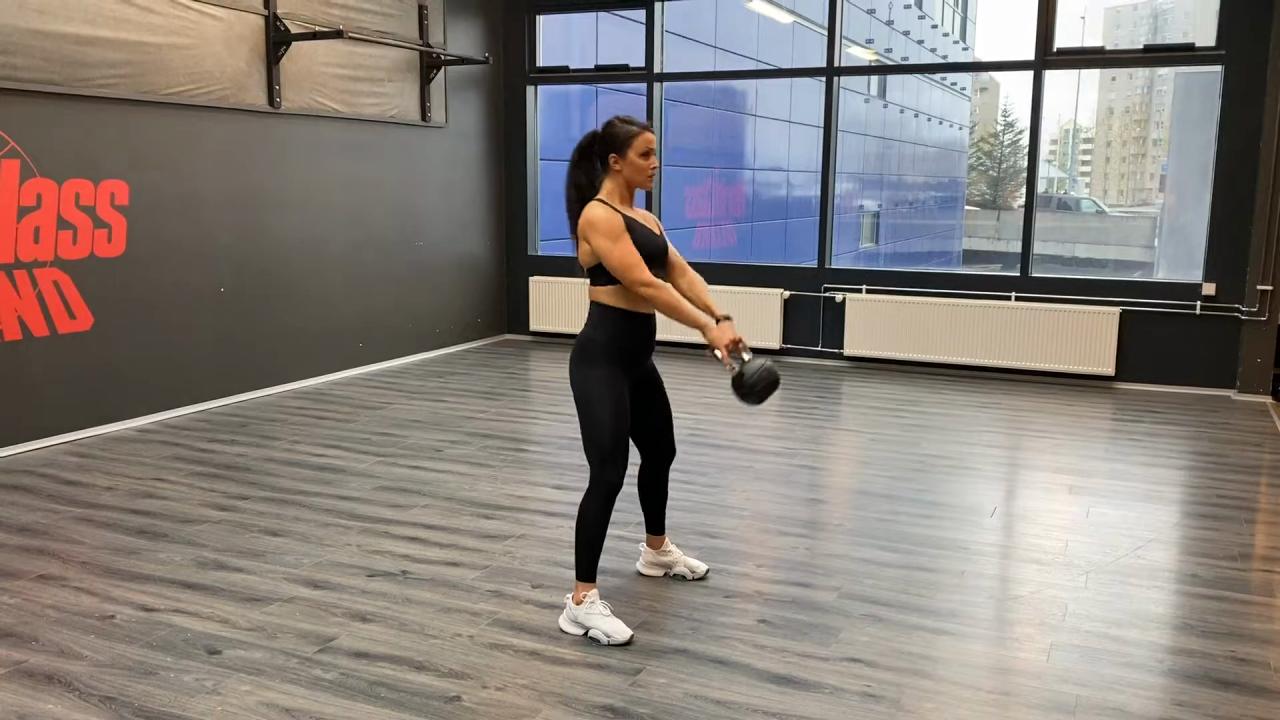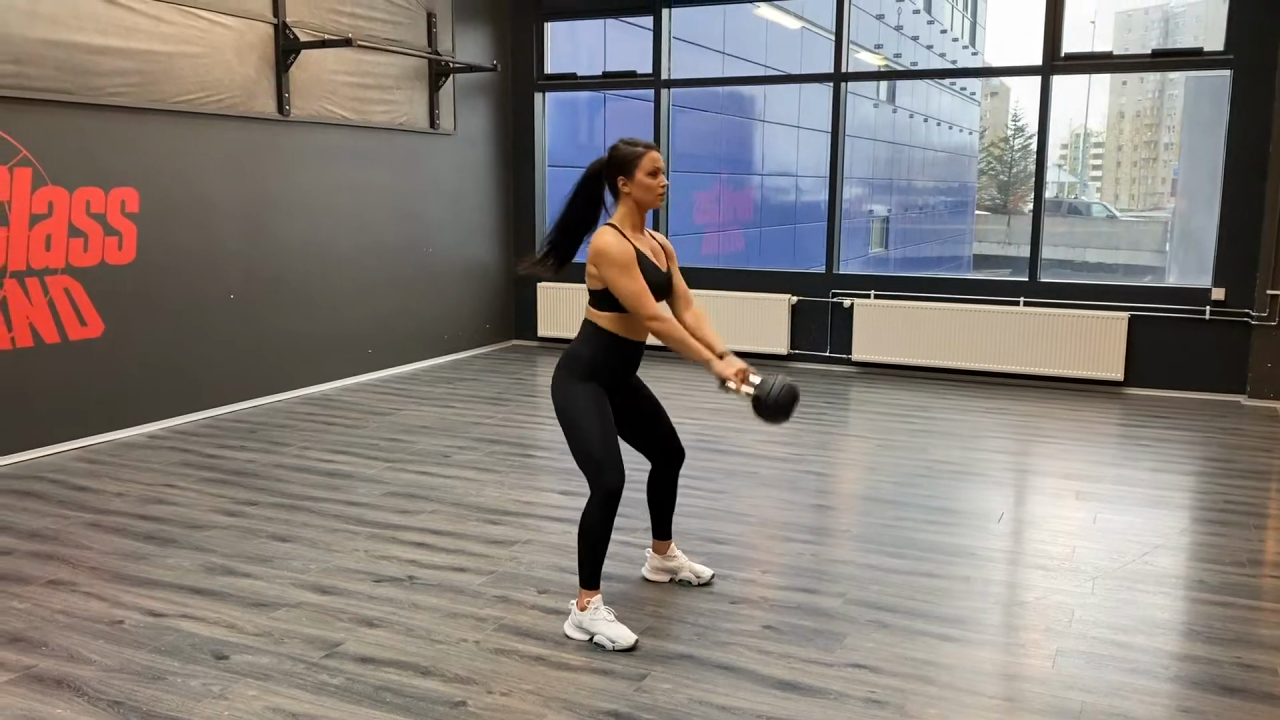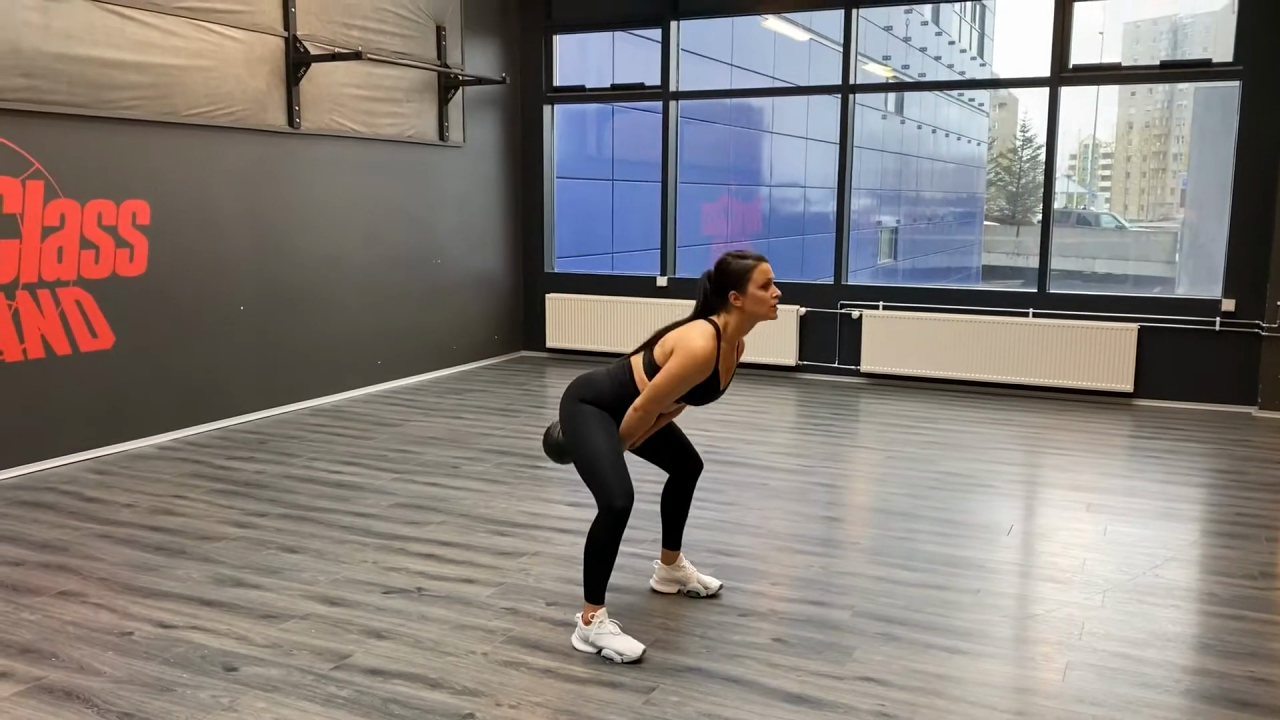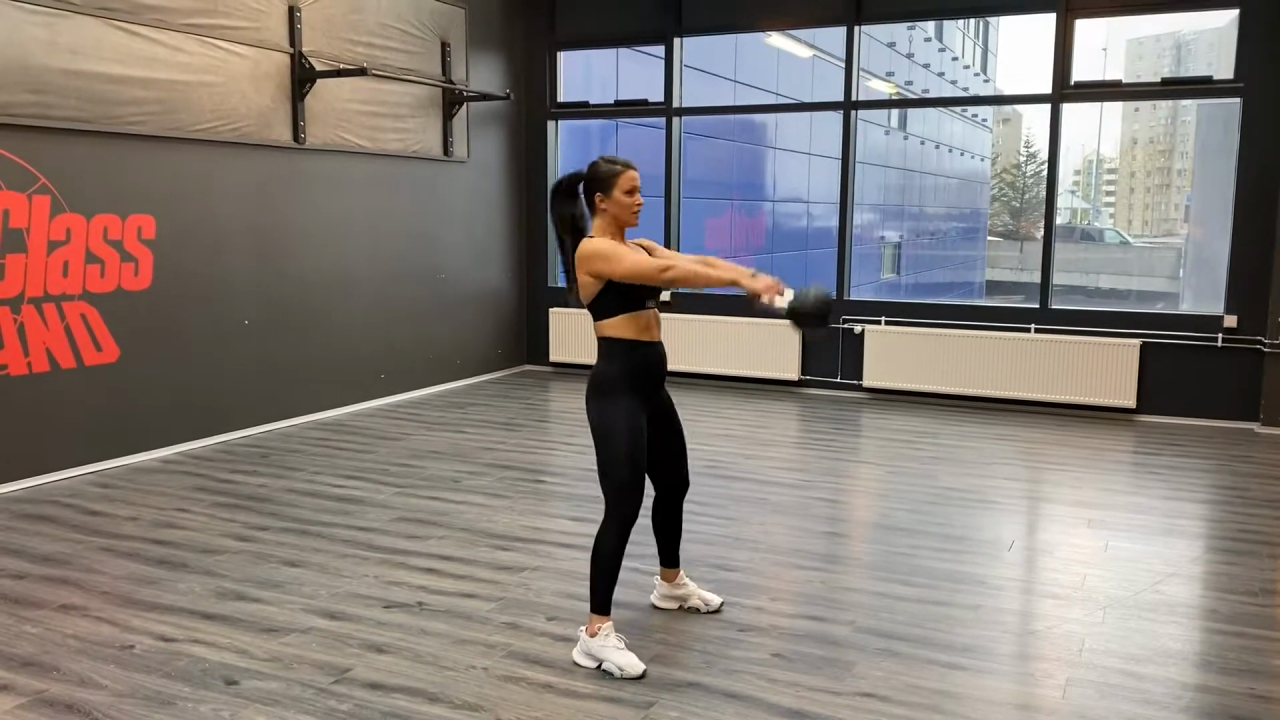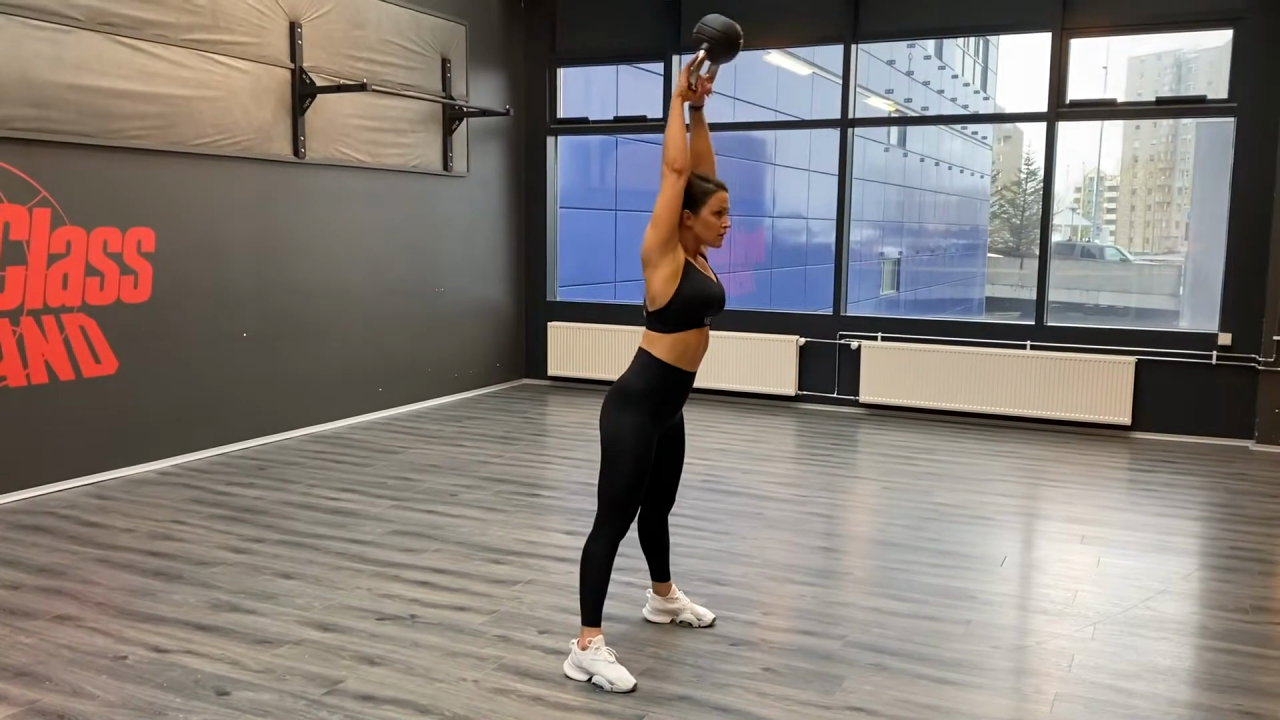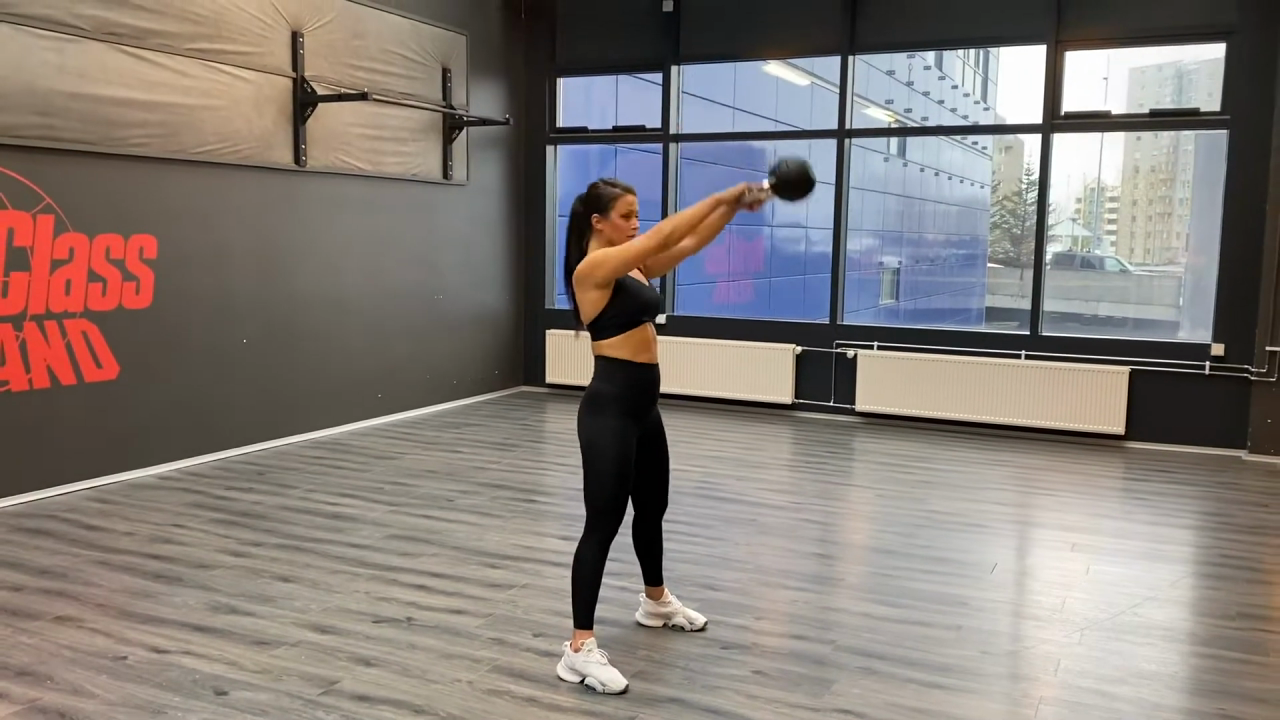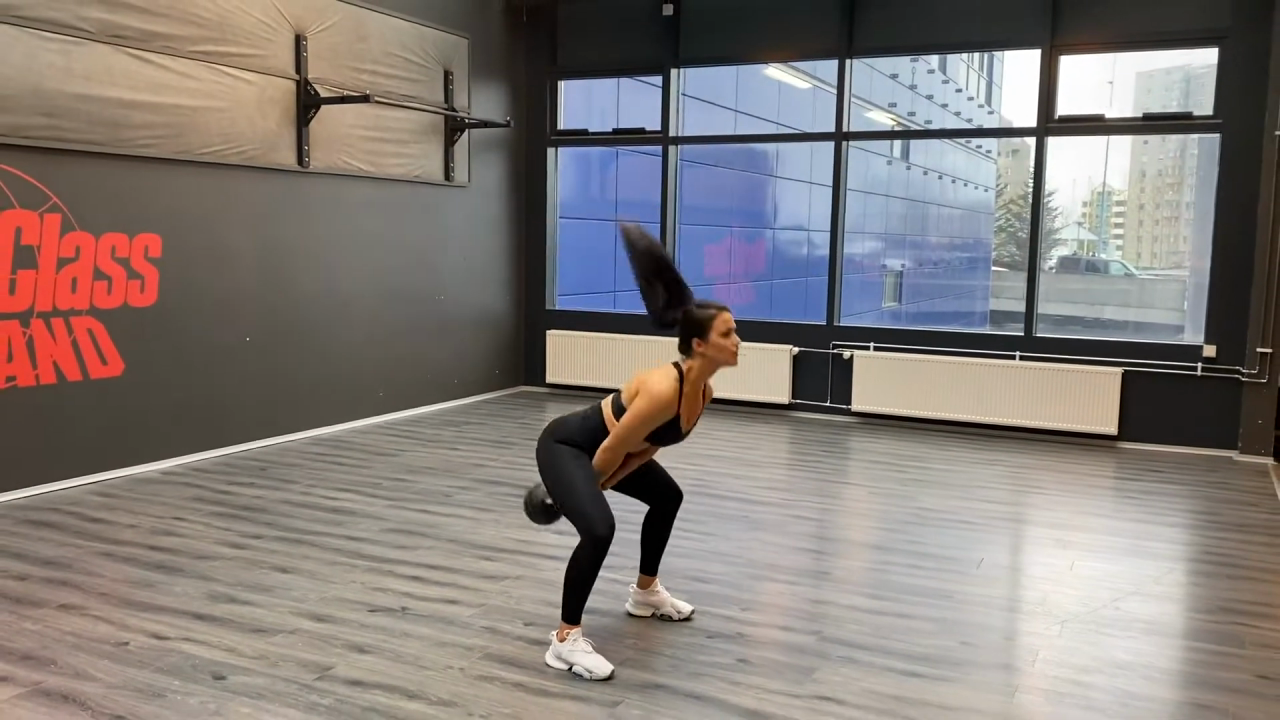
dt=0.5s
person 1, frame 1
left shoulder: (644, 218)
right shoulder: (597, 216)
left elbow: (683, 274)
right elbow: (644, 285)
left wrist: (720, 319)
right wrist: (709, 329)
left hip: (638, 358)
right hip: (601, 359)
left knee: (660, 452)
right knee: (608, 474)
left ankle: (657, 550)
right ankle: (582, 601)
person 1, frame 2
left shoulder: (659, 243)
right shoulder: (609, 243)
left elbow: (685, 307)
right elbow: (655, 318)
left wrist: (726, 355)
right wrist: (713, 363)
left hip: (620, 376)
right hip: (582, 378)
left knee: (668, 455)
right knee: (608, 483)
left ankle: (662, 556)
right ankle: (586, 608)
person 1, frame 3
left shoulder: (734, 343)
right shoulder: (700, 345)
left elbow: (676, 404)
right elbow: (645, 407)
left wrist: (619, 448)
right wrist: (613, 450)
left hip: (630, 407)
right hip: (590, 404)
left knee: (687, 466)
right knee: (617, 501)
left ankle: (670, 567)
right ankle: (592, 621)
person 1, frame 4
left shoulder: (635, 245)
right shoulder: (593, 251)
left elbow: (689, 264)
right elbow: (669, 275)
left wrist: (749, 276)
right wrist: (742, 283)
left hip: (651, 386)
right hip: (615, 390)
left knee: (674, 486)
right knee: (624, 507)
left ankle: (671, 584)
right ankle: (595, 635)
person 1, frame 5
left shoulder: (696, 255)
right shoulder: (663, 254)
left elbow: (700, 171)
right elbow: (674, 171)
left wrist: (699, 111)
right wrist: (677, 99)
left hip: (668, 405)
right hip: (636, 405)
left knee: (657, 509)
right knee: (614, 519)
left ankle: (663, 597)
right ankle: (587, 647)
person 1, frame 6
left shoulder: (631, 266)
right shoulder: (592, 267)
left elbow: (689, 244)
right elbow: (663, 239)
left wrist: (734, 206)
right wrist: (722, 195)
left hip: (643, 407)
right hip: (609, 408)
left knee: (653, 507)
right knee: (604, 521)
left ankle: (656, 602)
right ankle: (579, 649)
person 1, frame 7
left shoulder: (701, 389)
right shoulder: (664, 388)
left elbow: (645, 446)
right elbow: (615, 447)
left wrist: (597, 485)
right wrist: (587, 486)
left hip: (604, 446)
right hip: (565, 445)
left knee: (668, 497)
right knee: (599, 528)
left ankle: (646, 591)
right ankle: (566, 638)
